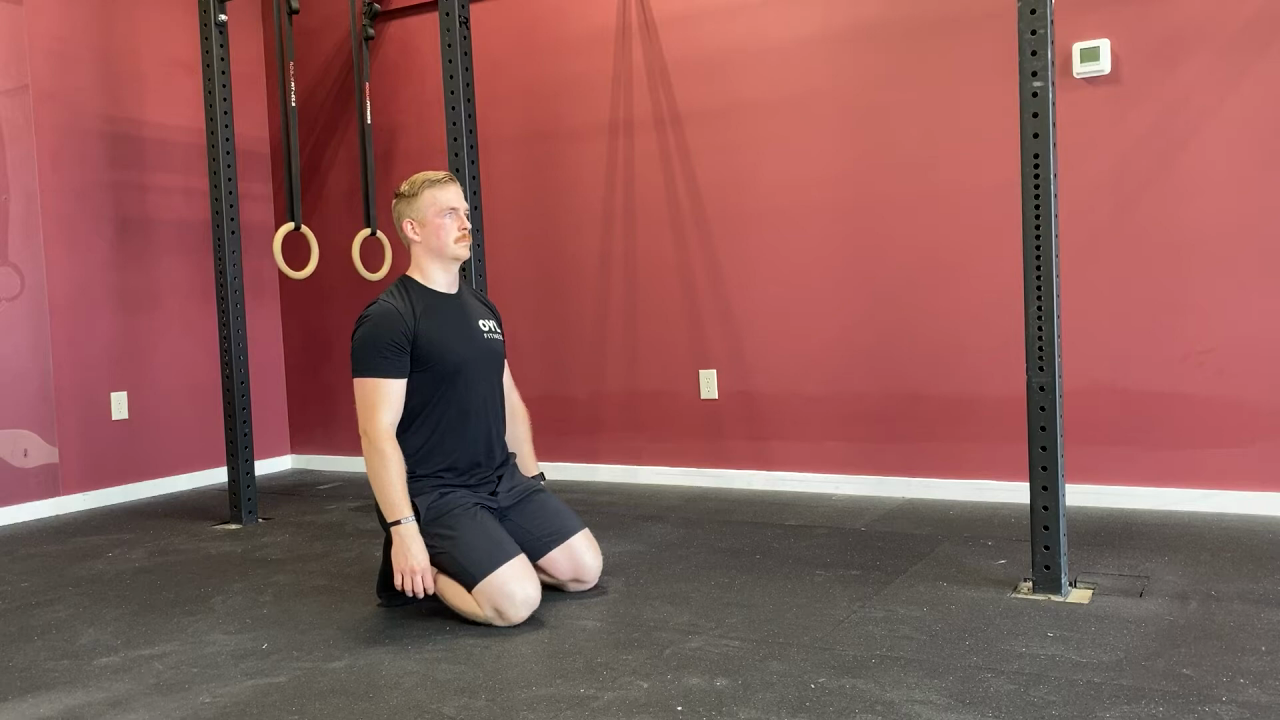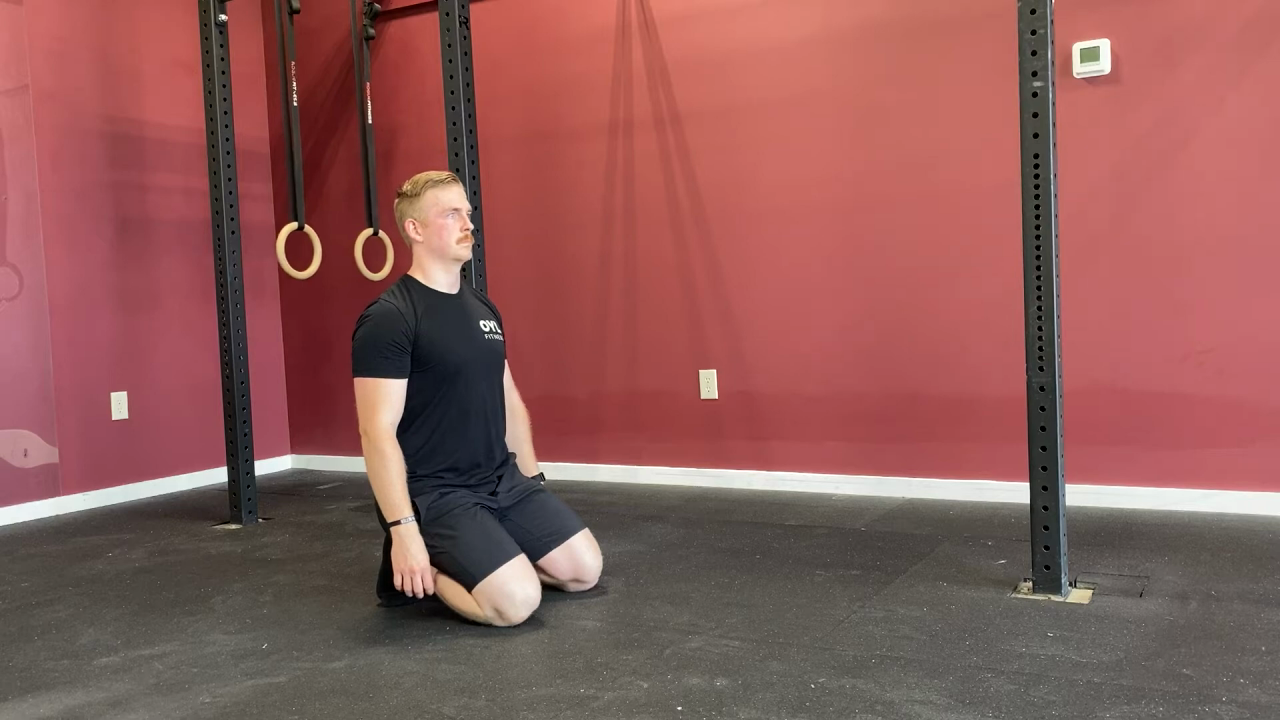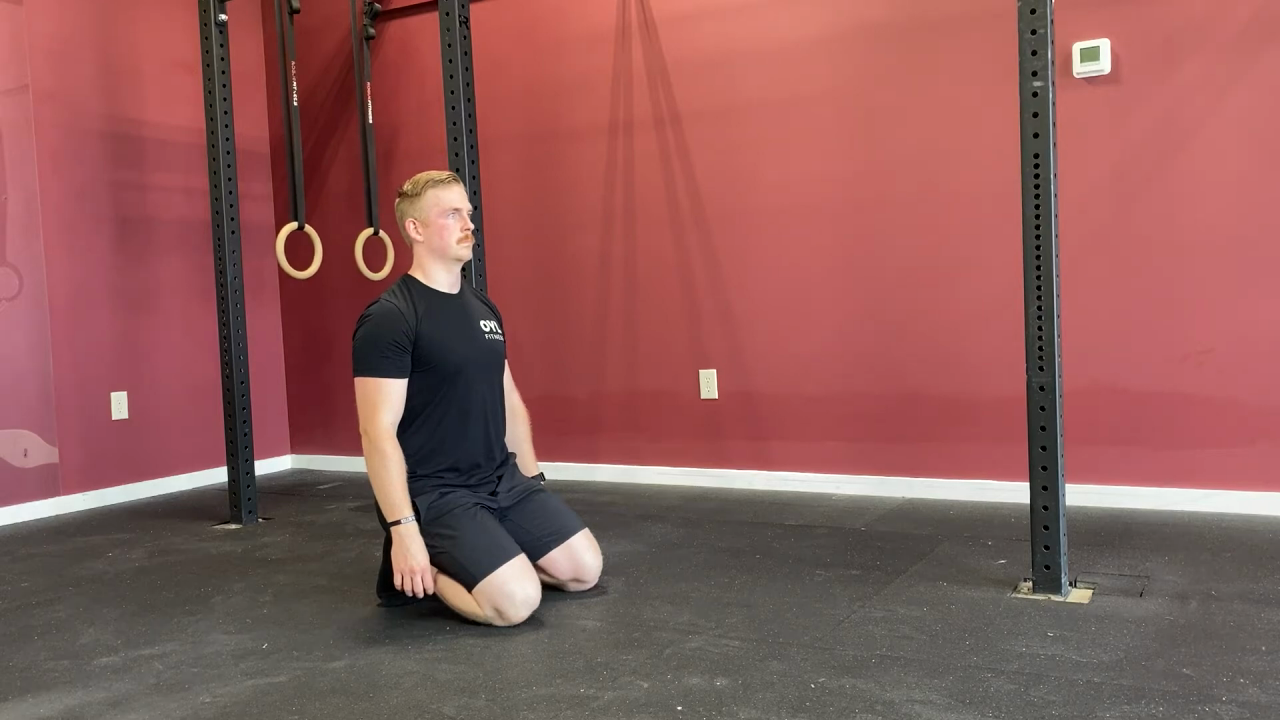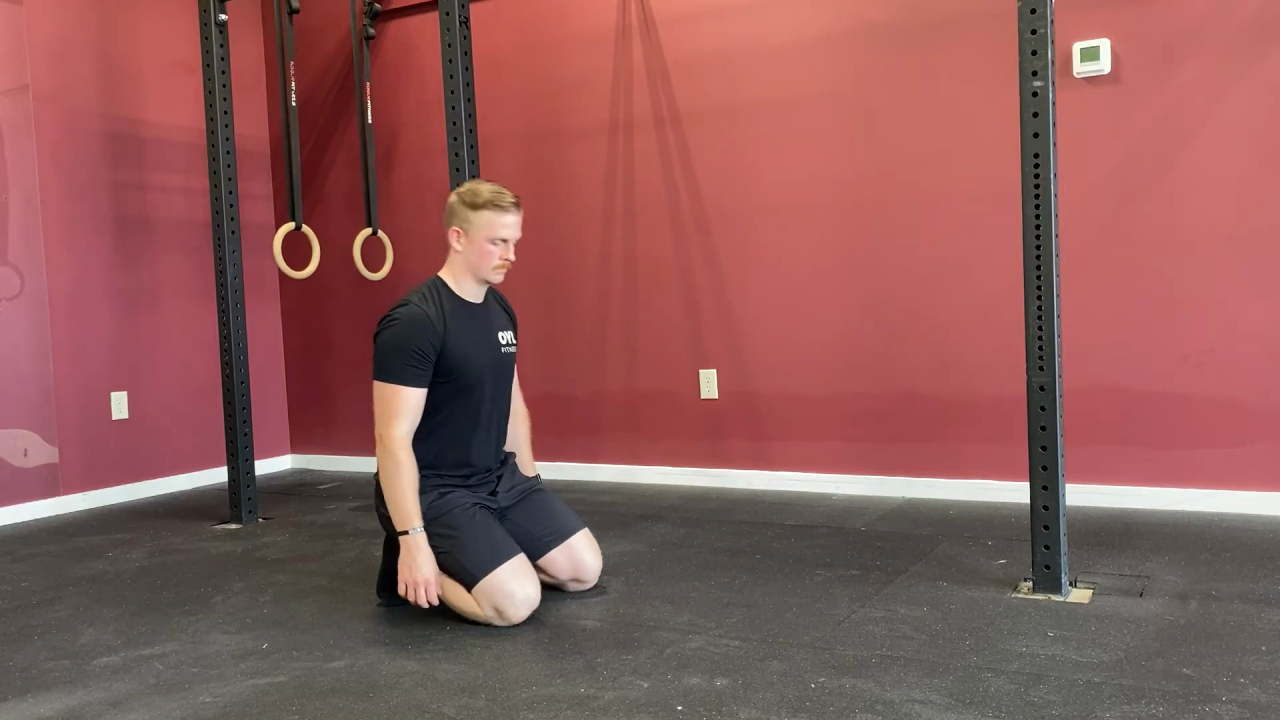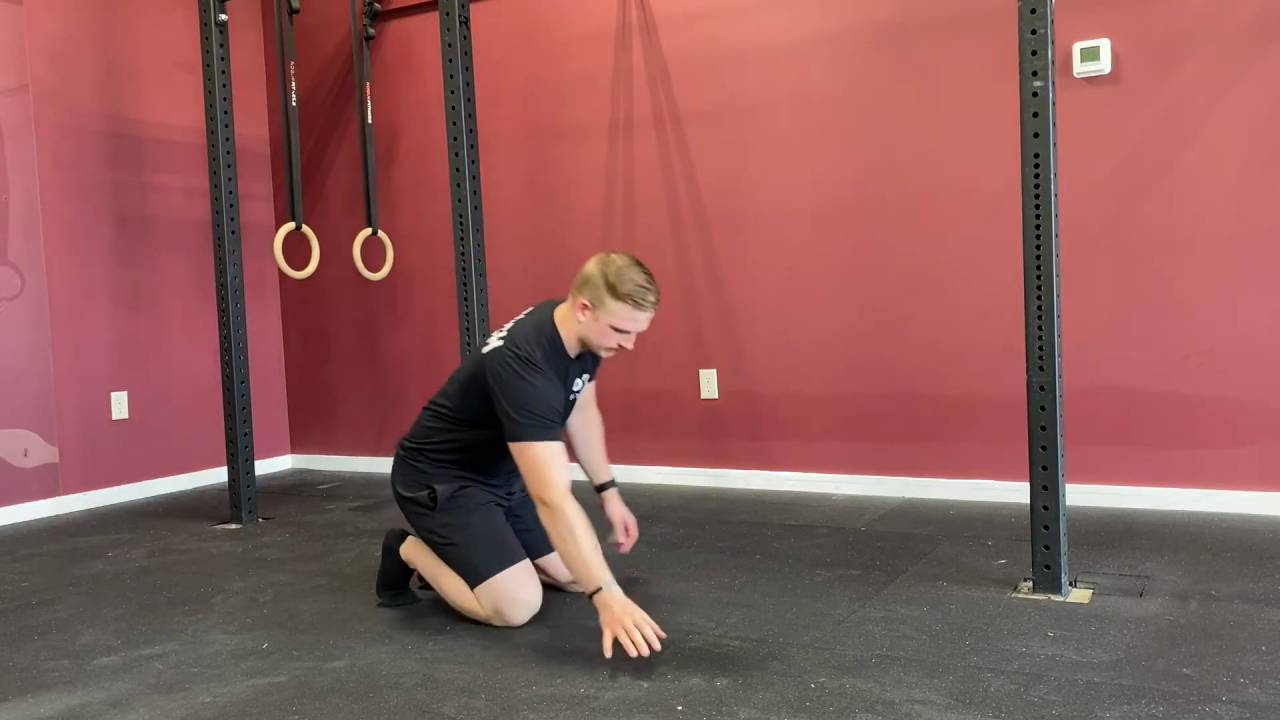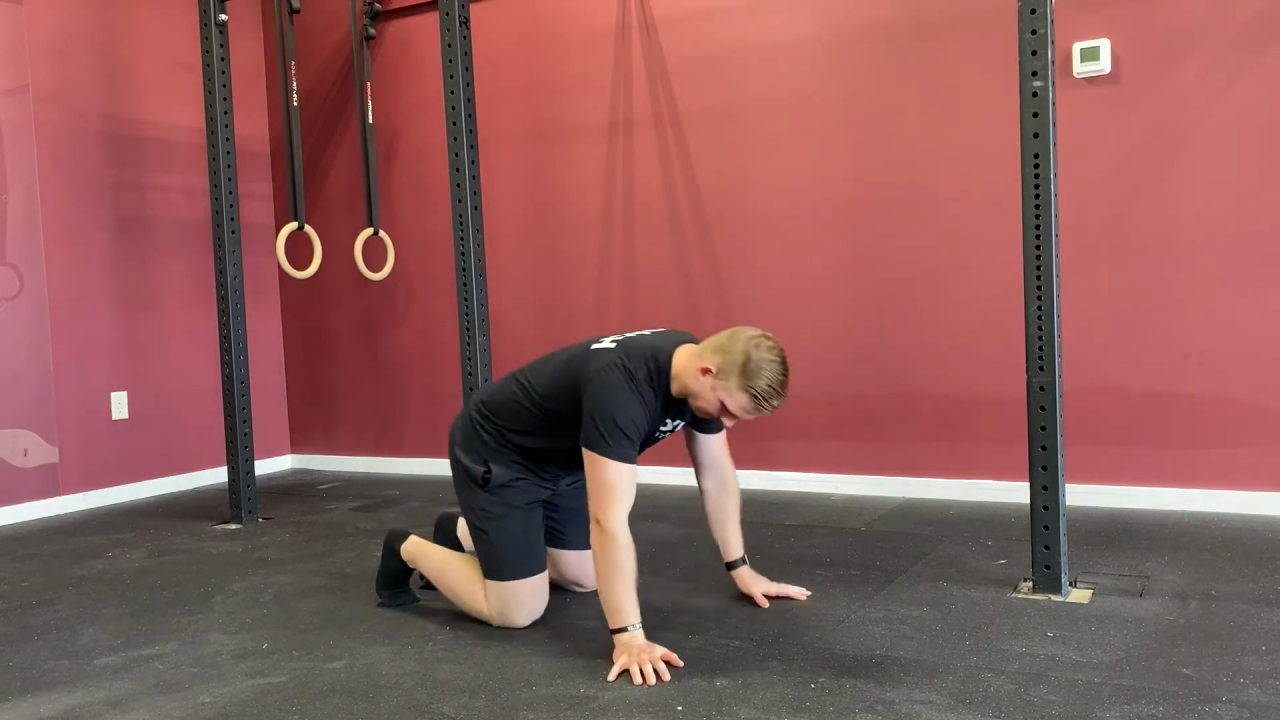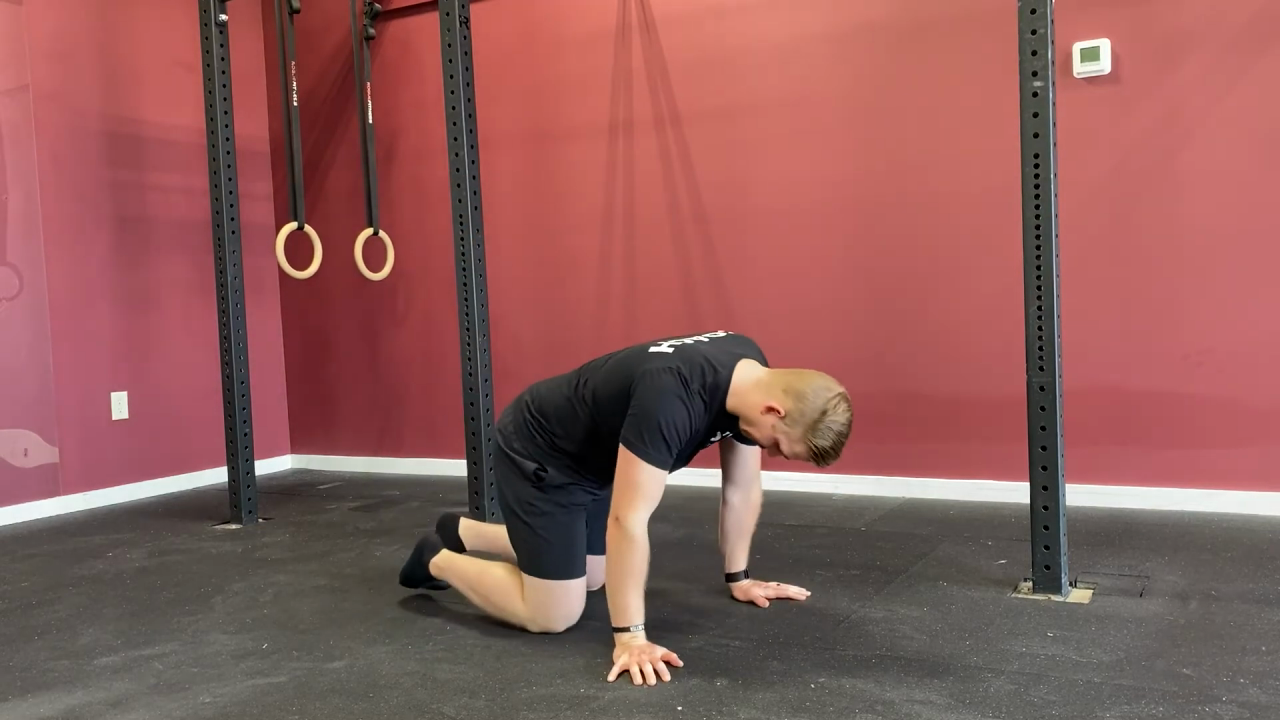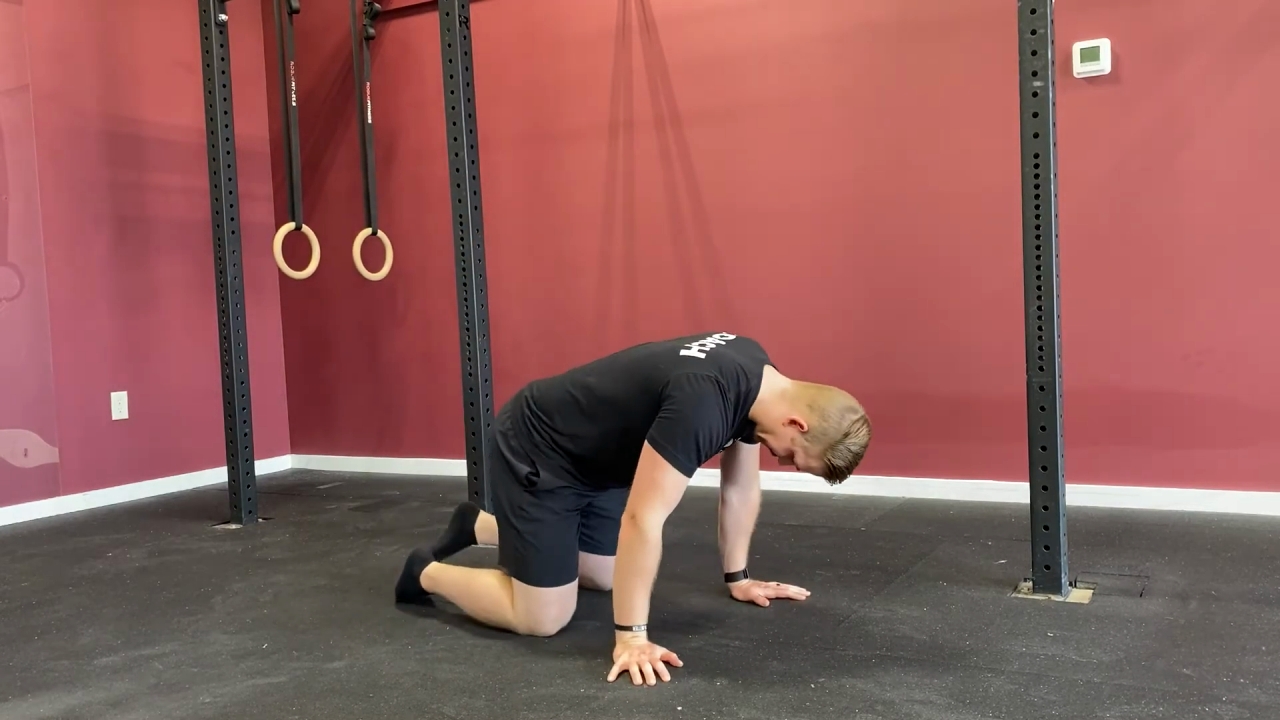
dt=0.5s
person 1, frame 1
left shoulder: (481, 307)
right shoulder: (388, 318)
right elbow: (378, 432)
left wrist: (533, 480)
right wrist: (404, 530)
left hip: (503, 479)
right hip: (434, 493)
left knee: (585, 569)
right knee: (517, 601)
left ankle: (465, 559)
right ankle: (414, 568)
person 1, frame 2
left shoulder: (482, 307)
right shoulder: (389, 318)
right elbow: (377, 432)
left wrist: (533, 481)
right wrist: (404, 529)
left hip: (503, 479)
right hip: (433, 493)
left knee: (584, 568)
right knee: (516, 600)
left ankle: (453, 560)
right ankle: (417, 566)
person 1, frame 3
left shoulder: (482, 306)
right shoulder: (390, 318)
right elbow: (378, 432)
left wrist: (534, 481)
right wrist: (403, 530)
left hip: (502, 478)
right hip: (434, 492)
left knee: (584, 569)
right knee: (516, 601)
left ankle: (466, 556)
right ankle: (414, 566)
person 1, frame 4
left shoulder: (500, 309)
right shoulder: (414, 322)
right elbow: (393, 440)
left wrist: (531, 483)
right wrist: (412, 541)
left hip: (499, 477)
right hip: (433, 491)
left knee: (584, 569)
right knee: (516, 600)
left ankle: (468, 554)
right ankle: (410, 566)
person 1, frame 5
left shoulder: (580, 332)
right shoulder: (523, 365)
left elbow: (580, 414)
right elbow: (553, 498)
left wrist: (608, 492)
right wrist: (608, 598)
left hip: (502, 470)
right hip: (441, 478)
left knee: (578, 574)
right knee: (516, 605)
left ankle: (473, 538)
right ankle: (412, 552)
person 1, frame 6
left shoulder: (700, 373)
right shoulder: (622, 385)
left elbow: (717, 477)
right elbow: (609, 520)
left wrist: (740, 567)
right wrist: (629, 637)
left hip: (557, 456)
right hip: (494, 453)
left knee: (583, 578)
right knee: (520, 610)
left ankle: (462, 532)
right ankle: (410, 551)
person 1, frame 7
left shoulder: (754, 378)
right shoulder: (671, 396)
left elbow: (741, 489)
right elbow: (628, 519)
left wrist: (738, 577)
right wrist: (630, 637)
left hip: (591, 454)
right hip: (538, 452)
left knee: (590, 576)
right knee: (554, 614)
left ankle: (461, 532)
right ankle: (437, 560)
person 1, frame 8
left shoulder: (758, 380)
right shoulder: (704, 402)
left elbow: (740, 488)
right elbow: (642, 520)
left wrist: (737, 577)
right wrist: (631, 637)
left hip: (593, 451)
right hip: (535, 451)
left knee: (603, 575)
right knee: (544, 618)
left ankle: (478, 524)
right ankle: (426, 574)
